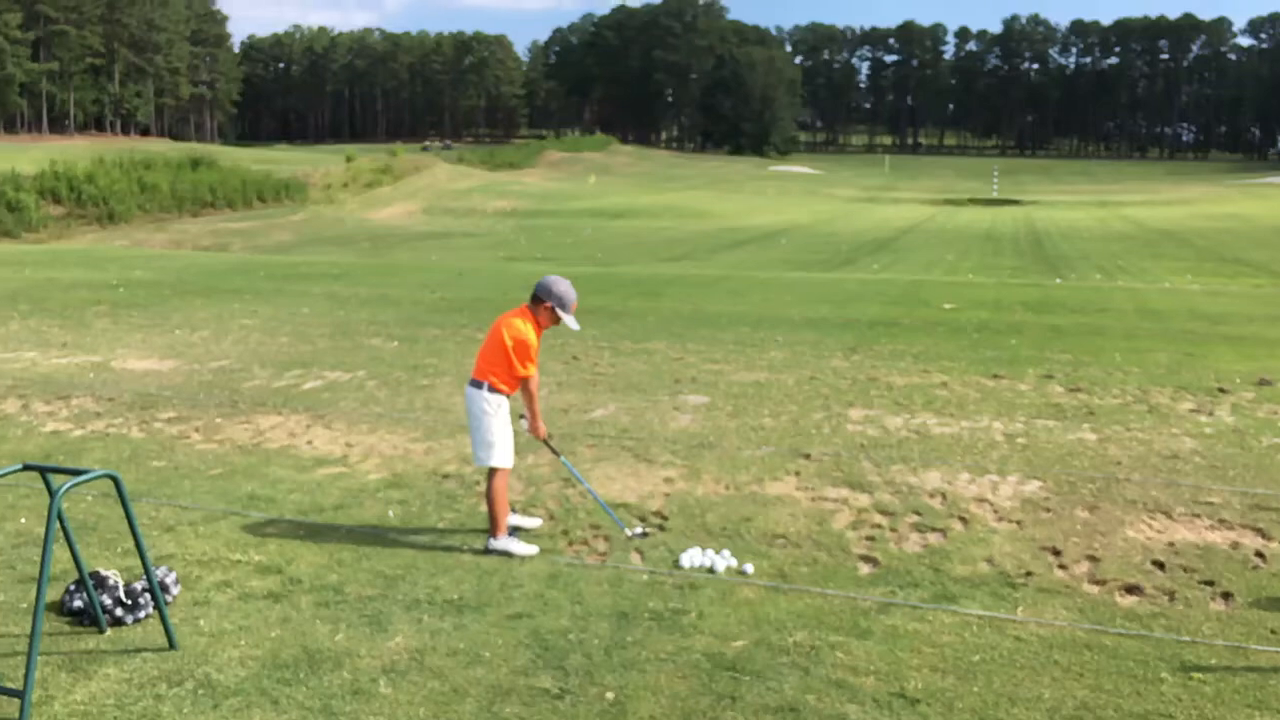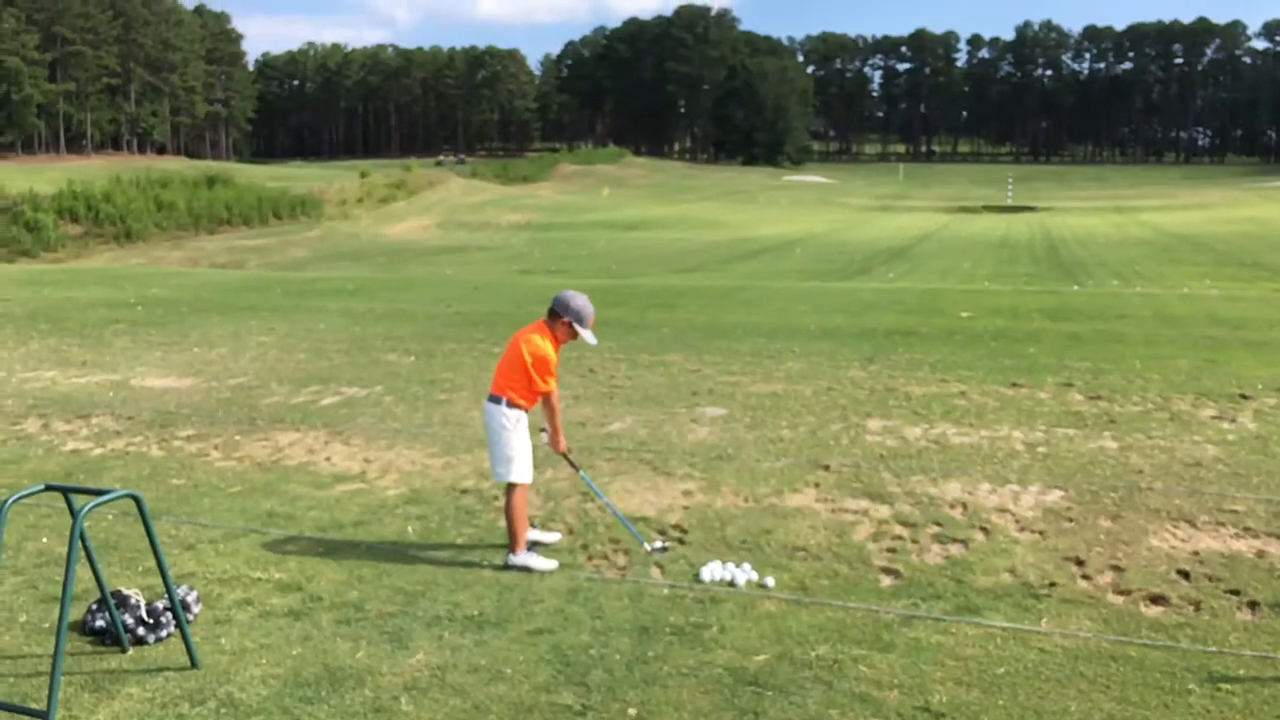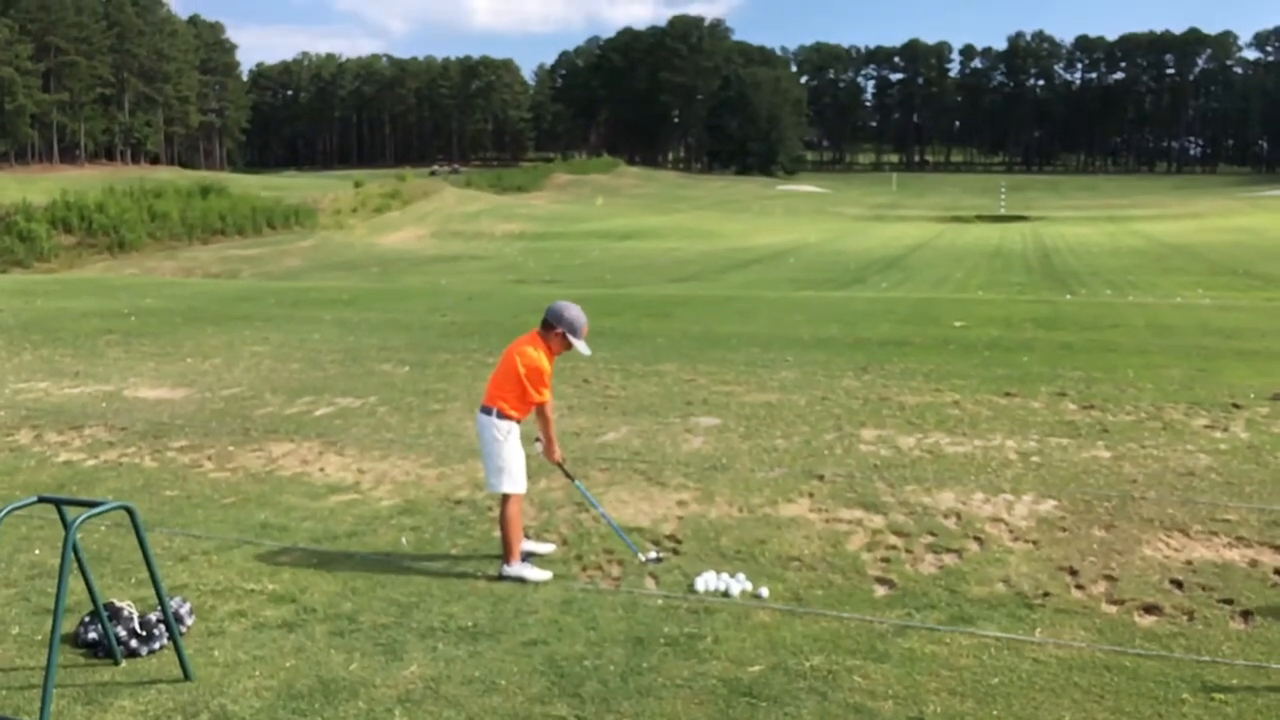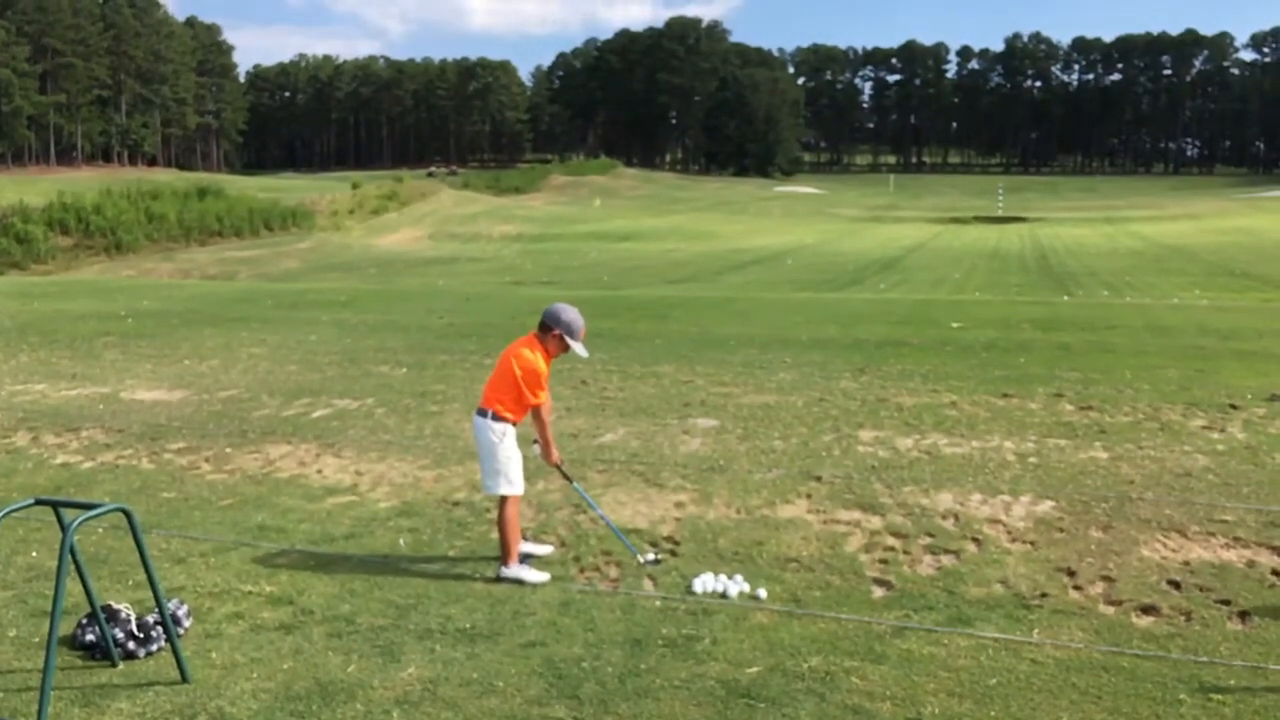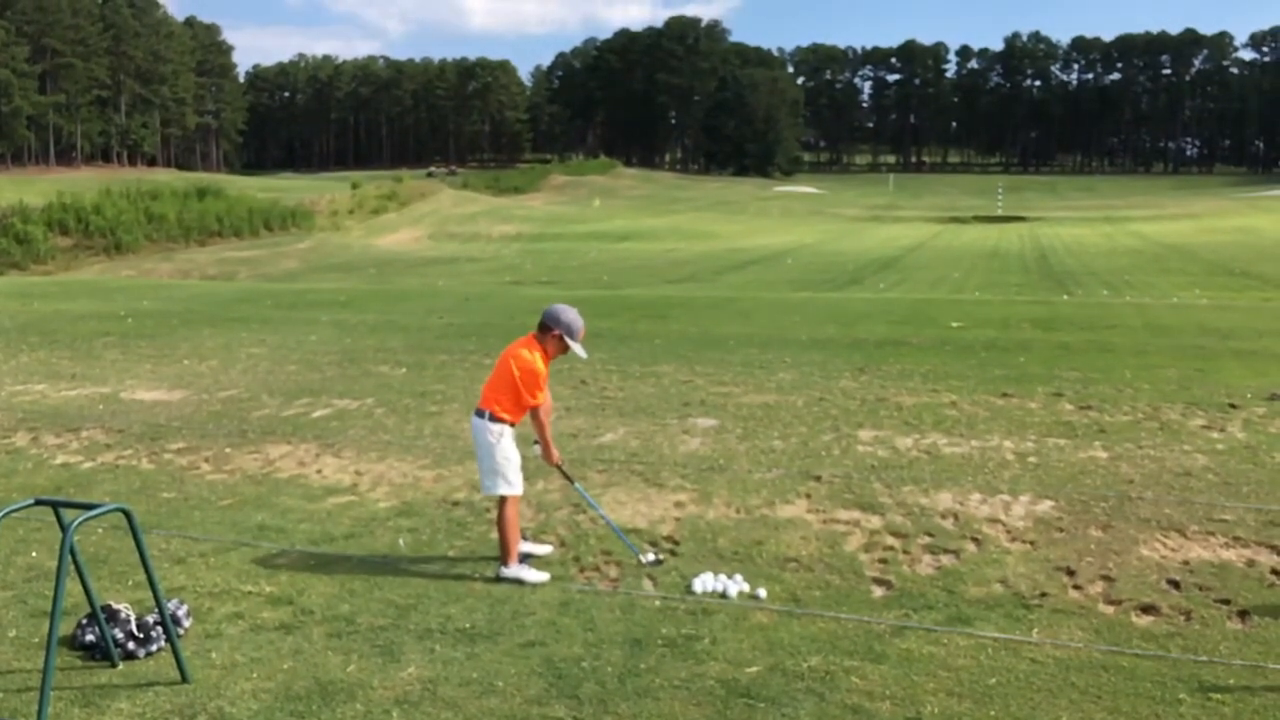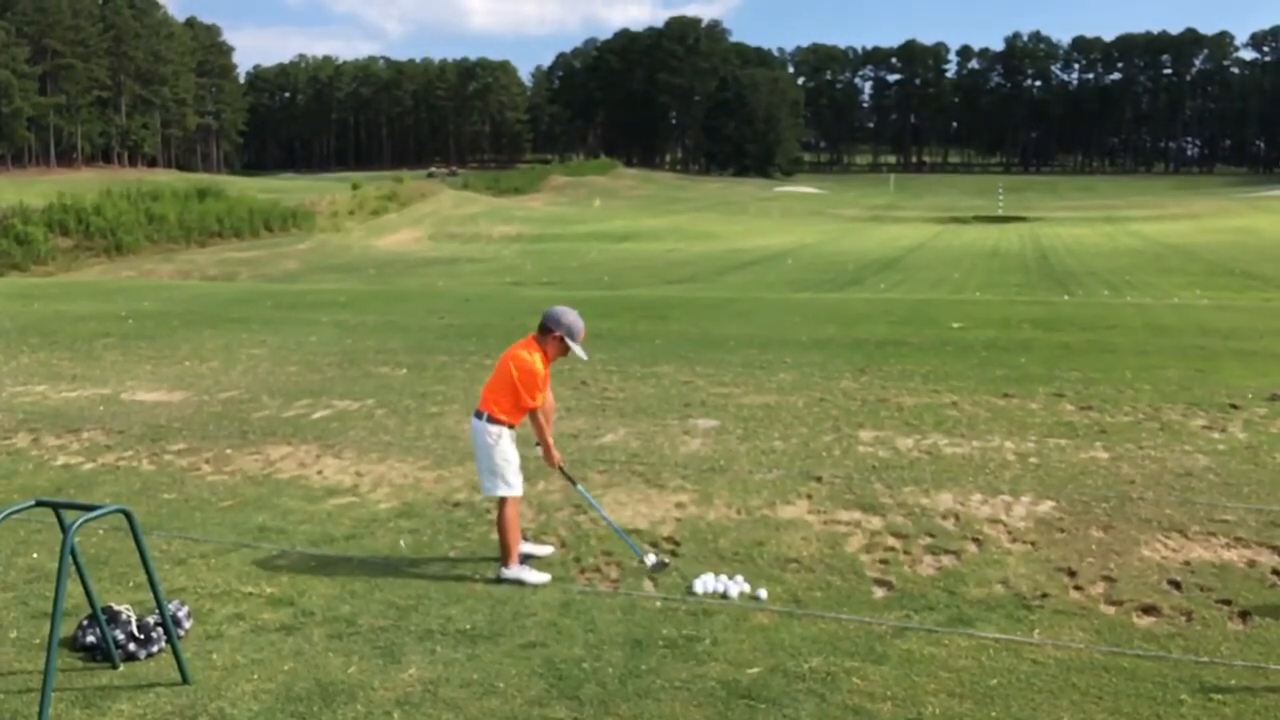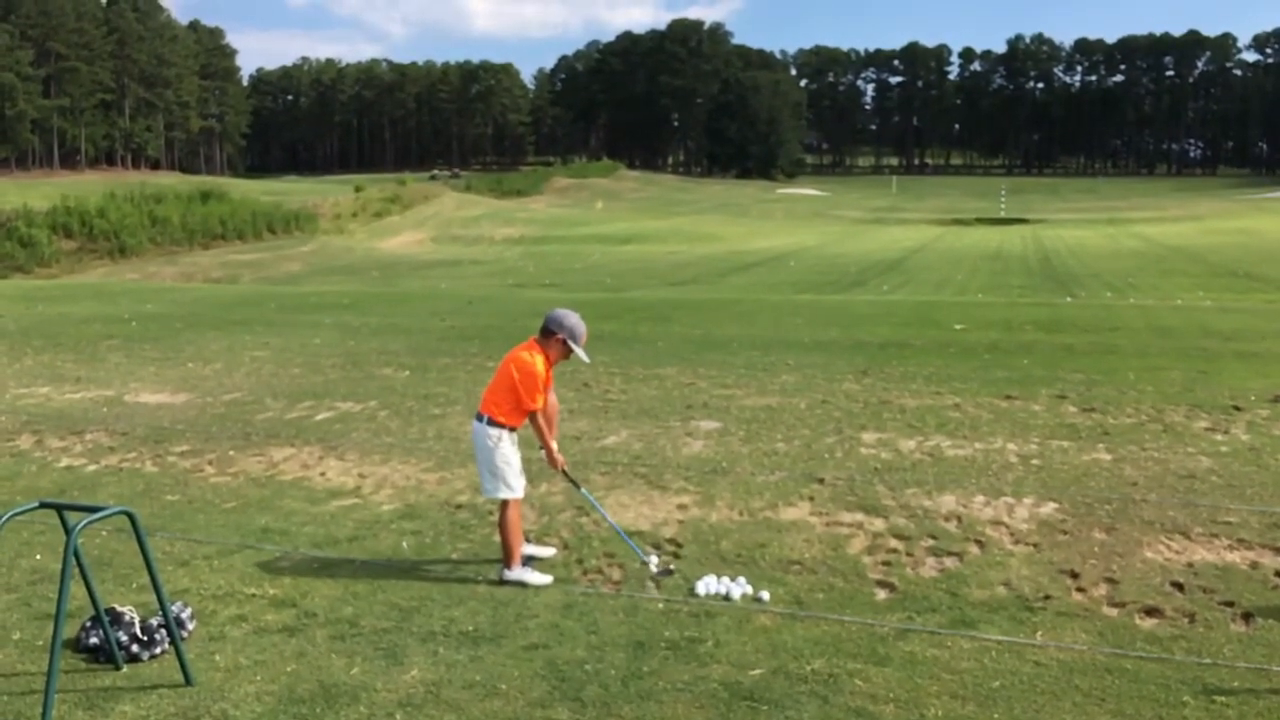
dt=0.5s
person 1, frame 1
left shoulder: (521, 319)
right shoulder: (523, 331)
left elbow: (530, 375)
right elbow: (528, 382)
left wrist: (533, 416)
right wrist: (536, 420)
left hip: (490, 393)
right hip: (489, 396)
left knee: (502, 461)
right knee: (499, 466)
left ankle: (504, 514)
right ankle: (498, 537)
person 1, frame 2
left shoulder: (538, 334)
right shoulder: (542, 347)
left elbow: (547, 391)
right elbow: (549, 398)
left wrist: (552, 429)
right wrist: (557, 435)
left hip: (508, 408)
right hip: (507, 411)
left knee: (521, 476)
right knee: (518, 481)
left ankle: (523, 530)
right ankle: (518, 552)
person 1, frame 3
left shoulder: (534, 345)
right shoulder: (535, 358)
left elbow: (543, 401)
right elbow: (543, 409)
left wrist: (547, 440)
right wrist: (551, 445)
left hip: (501, 419)
right hip: (500, 422)
left knee: (516, 487)
right knee: (512, 492)
left ankle: (518, 541)
right ankle: (512, 563)
person 1, frame 4
left shoulder: (533, 348)
right shoulder: (532, 360)
left elbow: (544, 399)
right elbow: (539, 411)
left wrist: (545, 442)
right wrist: (548, 447)
left hip: (499, 422)
right hip: (497, 425)
left knee: (513, 488)
right knee: (510, 494)
left ankle: (516, 542)
right ankle: (510, 564)
person 1, frame 5
left shoulder: (534, 348)
right shoulder: (530, 360)
left elbow: (545, 398)
right elbow: (537, 411)
left wrist: (547, 442)
right wrist: (548, 448)
left hip: (498, 422)
right hip: (494, 425)
left knee: (513, 488)
right knee: (509, 493)
left ankle: (515, 542)
right ankle: (510, 565)
person 1, frame 6
left shoulder: (536, 351)
right shoulder: (529, 362)
left elbow: (546, 397)
right elbow: (535, 413)
left wrist: (549, 441)
right wrist: (548, 449)
left hip: (499, 424)
right hip: (494, 427)
left knee: (513, 489)
right knee: (508, 495)
left ankle: (516, 543)
right ankle: (510, 565)
person 1, frame 7
left shoulder: (540, 354)
right shoulder: (531, 364)
left elbow: (550, 399)
right elbow: (535, 417)
left wrist: (553, 444)
right wrist: (550, 451)
left hip: (502, 428)
right hip: (494, 430)
left knee: (516, 490)
right knee: (510, 497)
left ankle: (519, 545)
right ankle: (513, 568)
